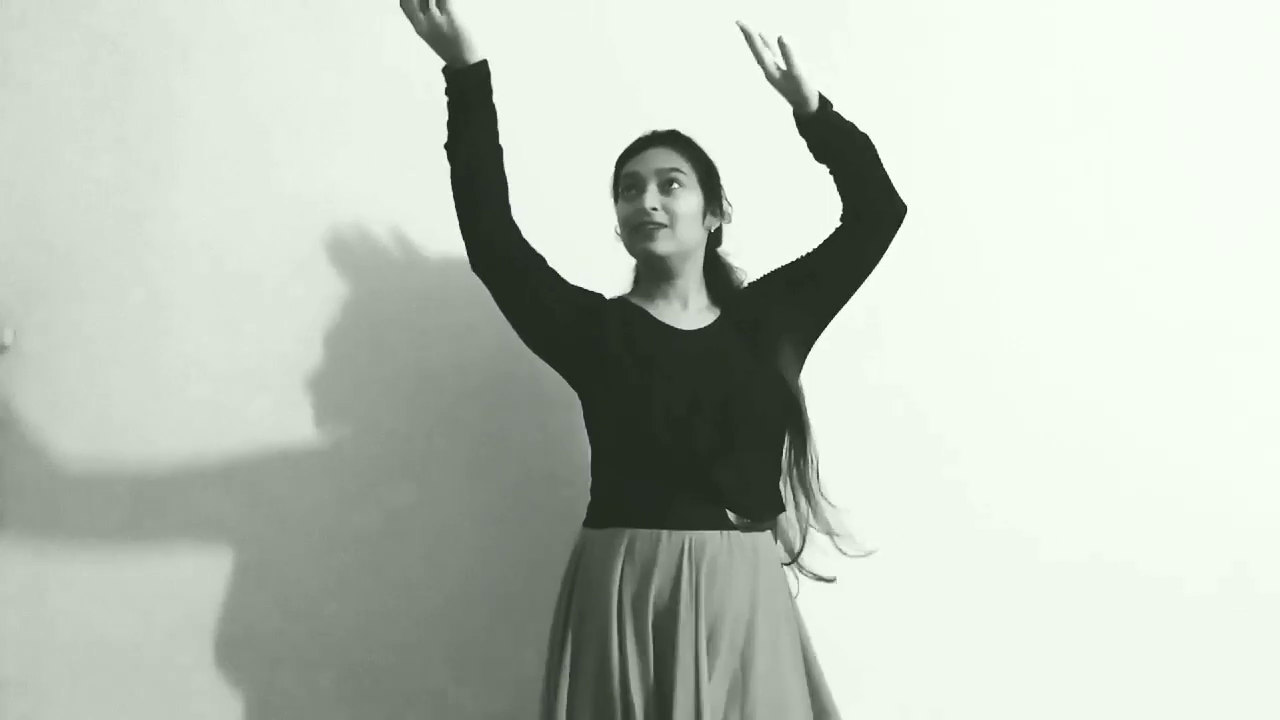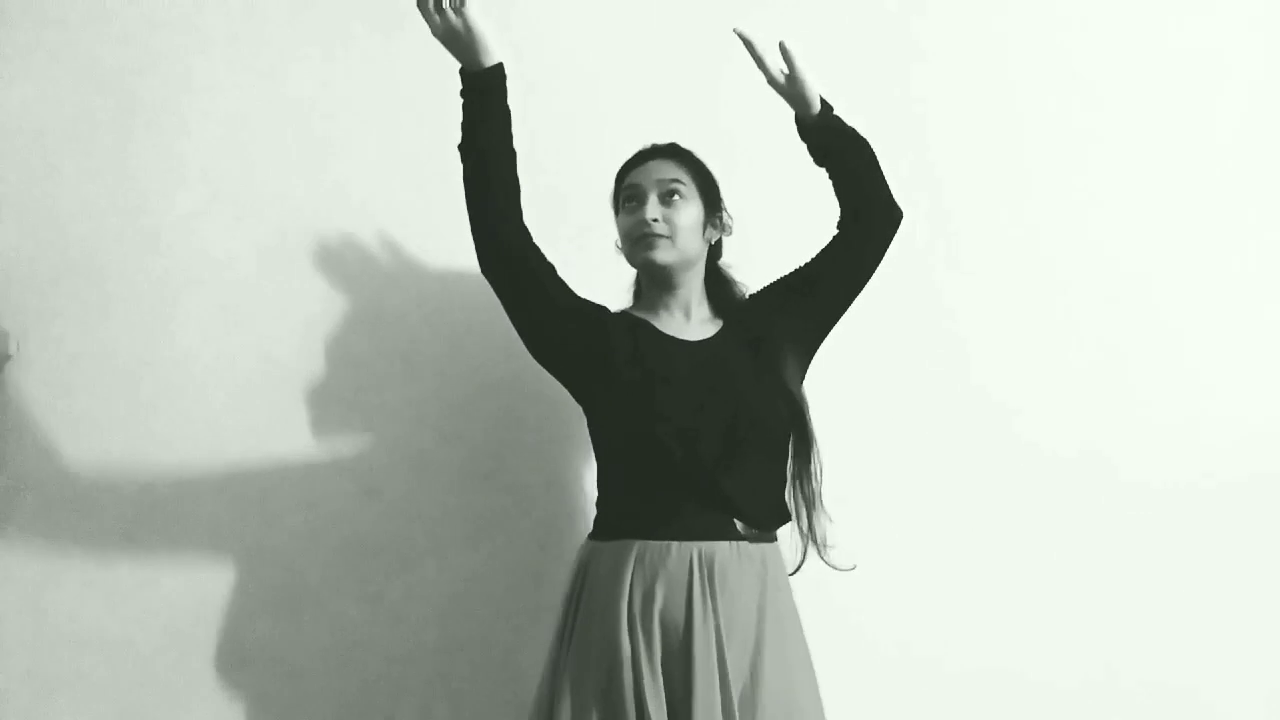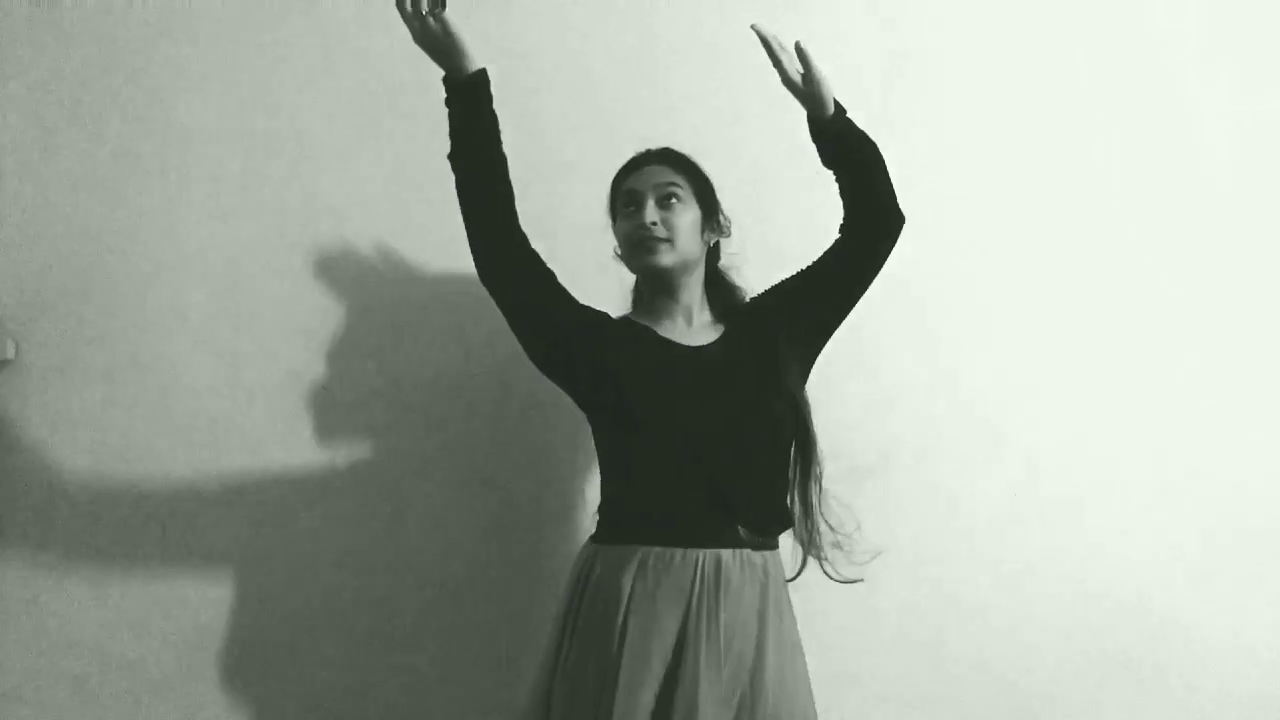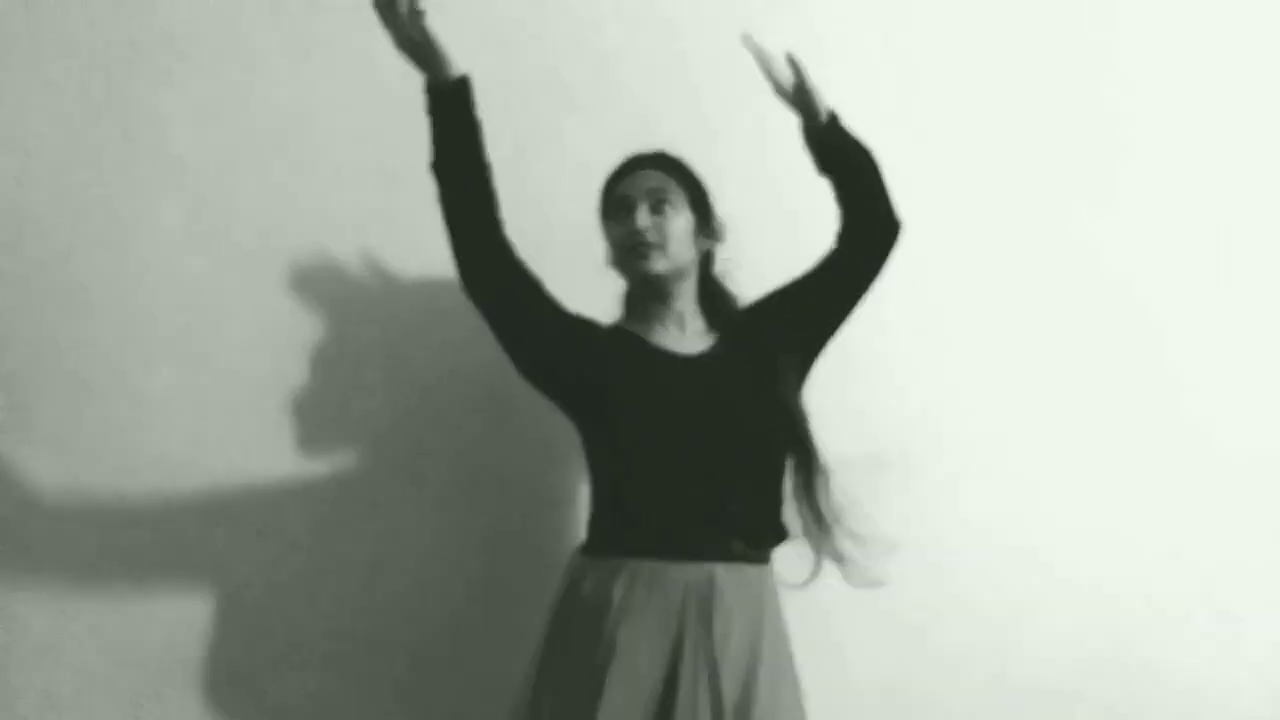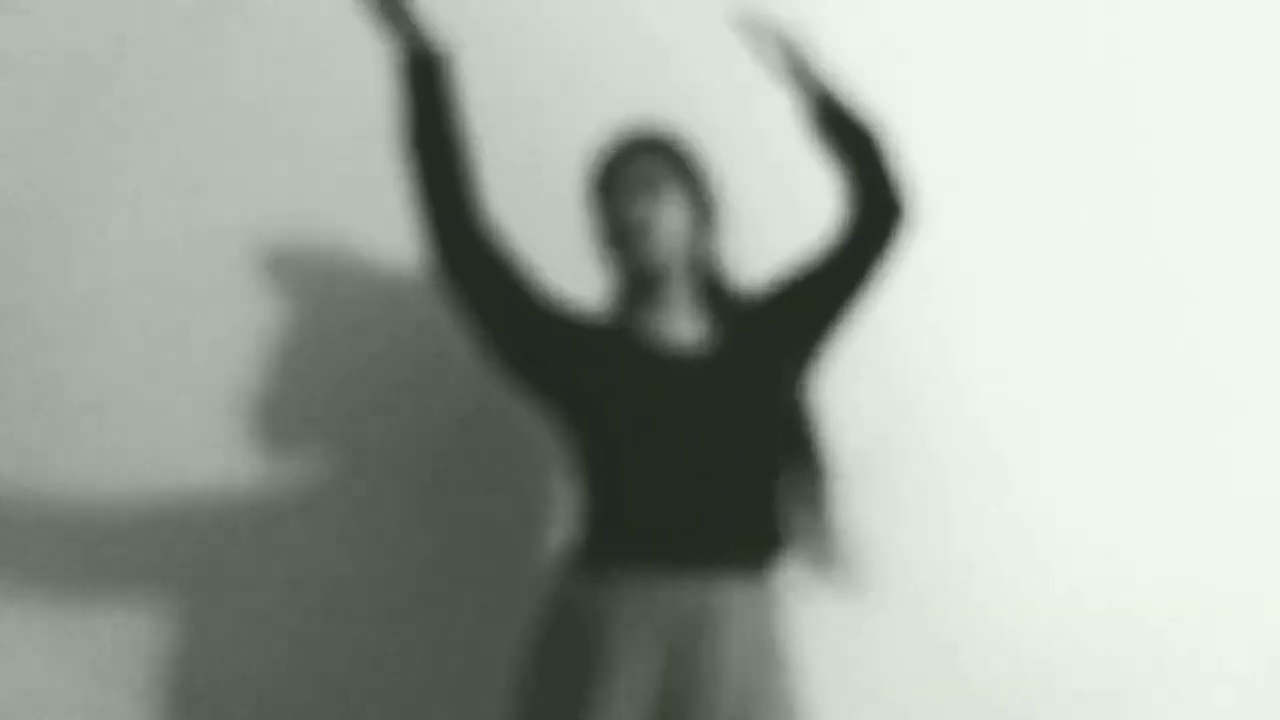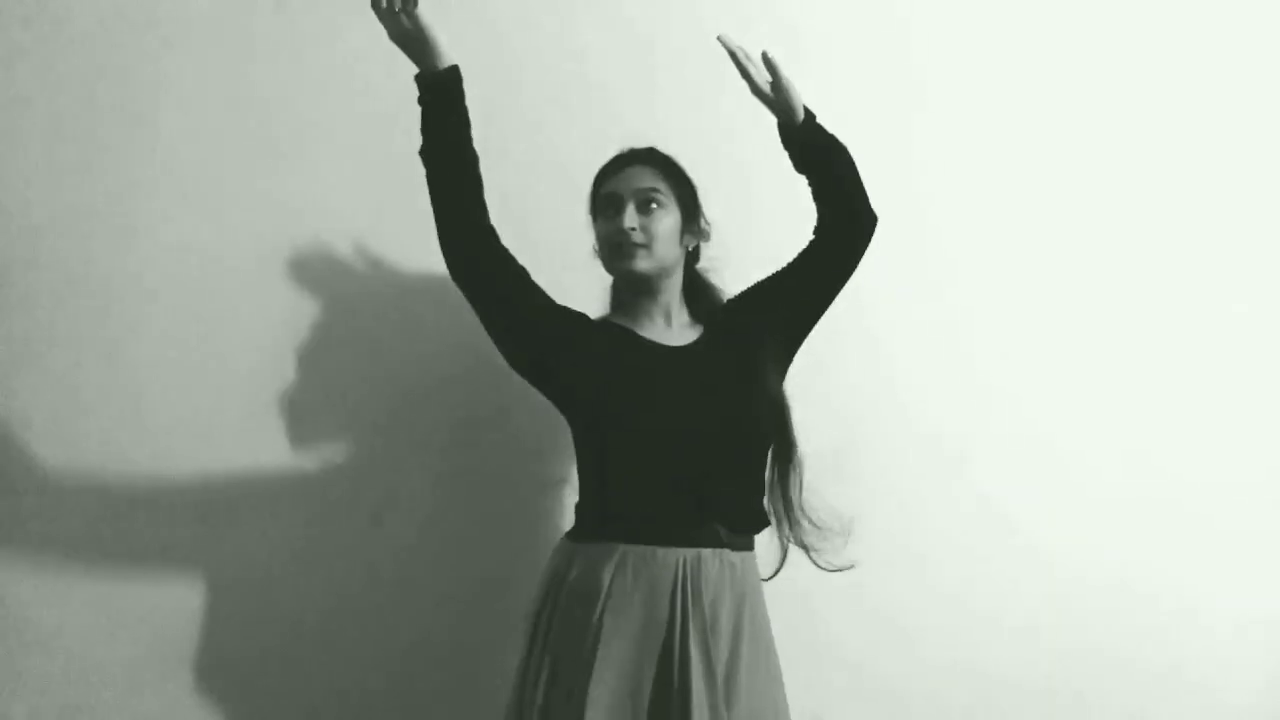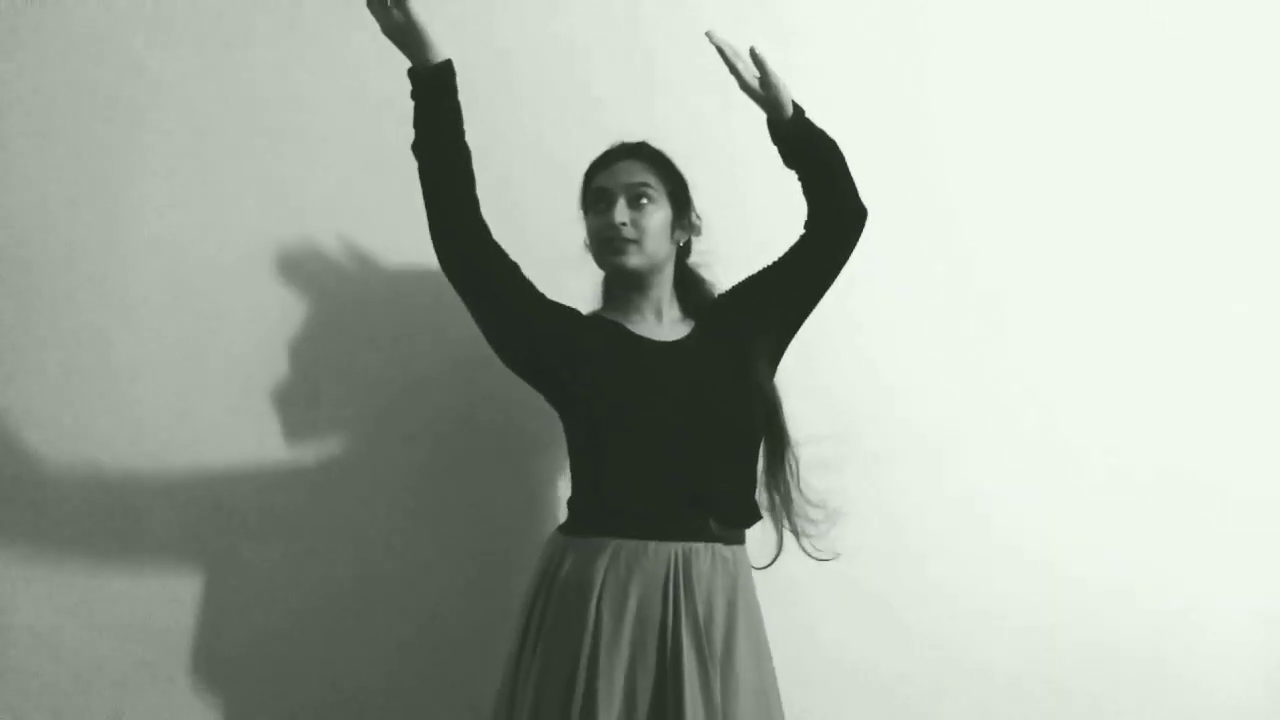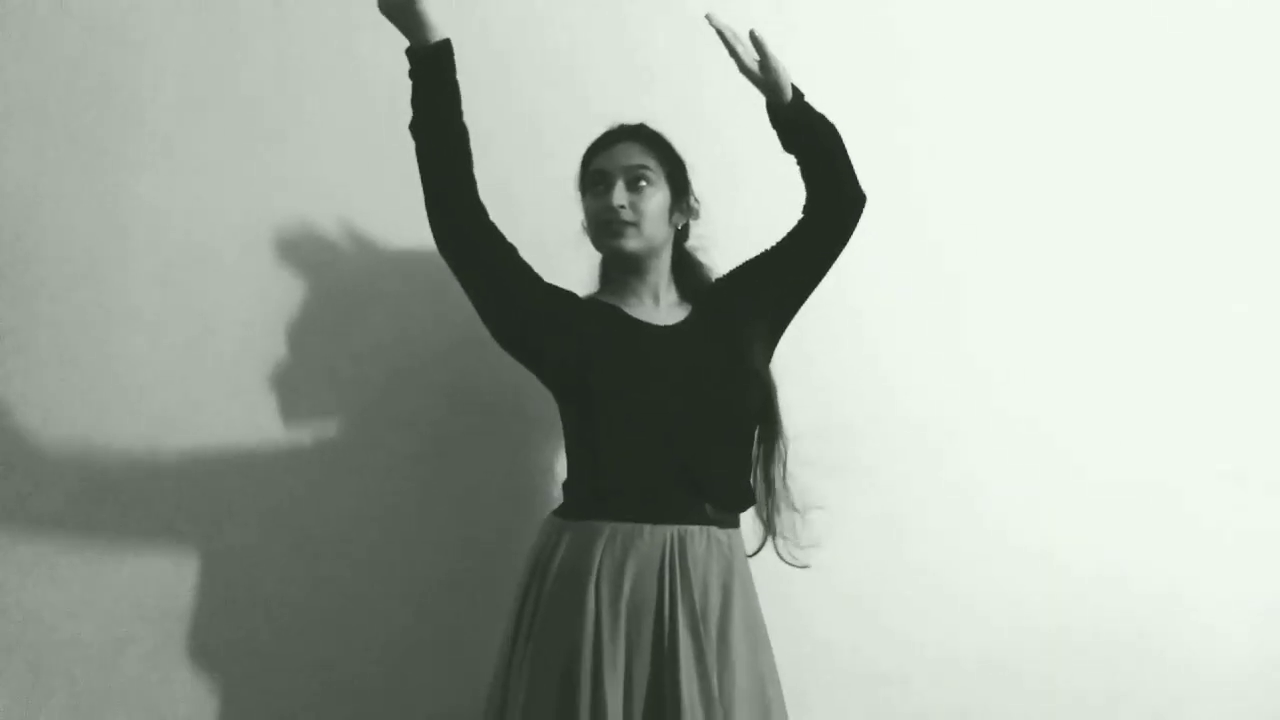
dt=0.5s
person 1, frame 1
left shoulder: (770, 316)
right shoulder: (596, 327)
left elbow: (877, 213)
right elbow: (492, 241)
left wrist: (809, 107)
right wrist: (466, 73)
left hip: (741, 591)
right hip: (626, 589)
person 1, frame 2
left shoulder: (772, 327)
right shoulder: (598, 340)
left elbow: (874, 217)
right elbow: (502, 241)
left wrist: (811, 112)
right wrist: (482, 77)
left hip: (747, 602)
right hip: (630, 599)
person 1, frame 3
left shoulder: (773, 331)
right shoulder: (599, 345)
left elbow: (876, 221)
right elbow: (499, 244)
left wrist: (825, 114)
right wrist: (466, 82)
left hip: (747, 605)
right hip: (631, 602)
person 1, frame 4
left shoulder: (768, 340)
right shoulder: (588, 354)
left elbow: (873, 230)
right elbow: (483, 254)
left wrist: (817, 119)
right wrist: (446, 87)
left hip: (738, 620)
right hip: (619, 613)
person 1, frame 5
left shoulder: (769, 335)
right shoulder: (578, 349)
left elbow: (878, 212)
right elbow: (463, 239)
left wrist: (818, 96)
right wrist: (424, 65)
left hip: (734, 634)
right hip: (611, 628)
person 1, frame 6
left shoulder: (750, 332)
right shoulder: (575, 345)
left elbow: (850, 223)
right elbow: (469, 241)
left wrist: (795, 119)
right wrist: (438, 77)
left hip: (718, 605)
right hip: (601, 598)
person 1, frame 7
left shoulder: (741, 326)
right shoulder: (567, 341)
left elbow: (840, 217)
right elbow: (461, 235)
left wrist: (784, 114)
right wrist: (431, 71)
left hip: (711, 597)
right hip: (595, 592)
person 1, frame 8
left shoulder: (738, 313)
right shoulder: (564, 323)
left elbow: (839, 202)
right elbow: (459, 219)
left wrist: (784, 100)
left hip: (706, 585)
right hip: (590, 580)
